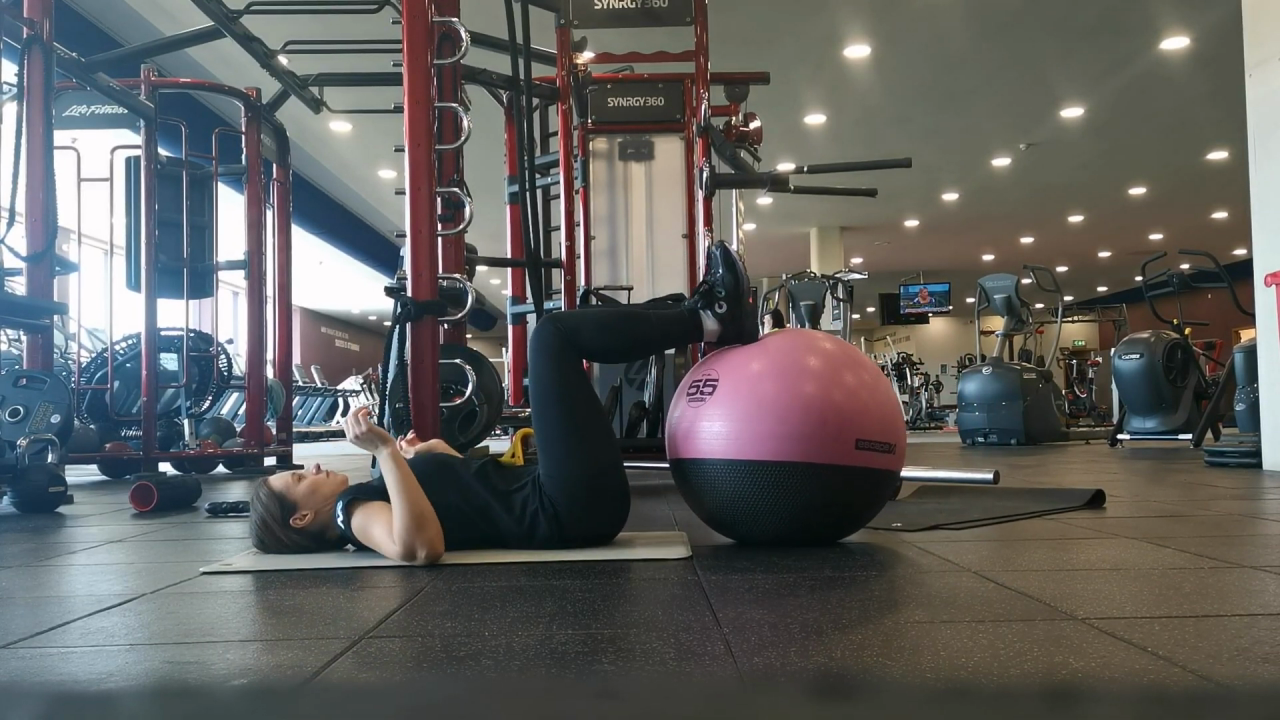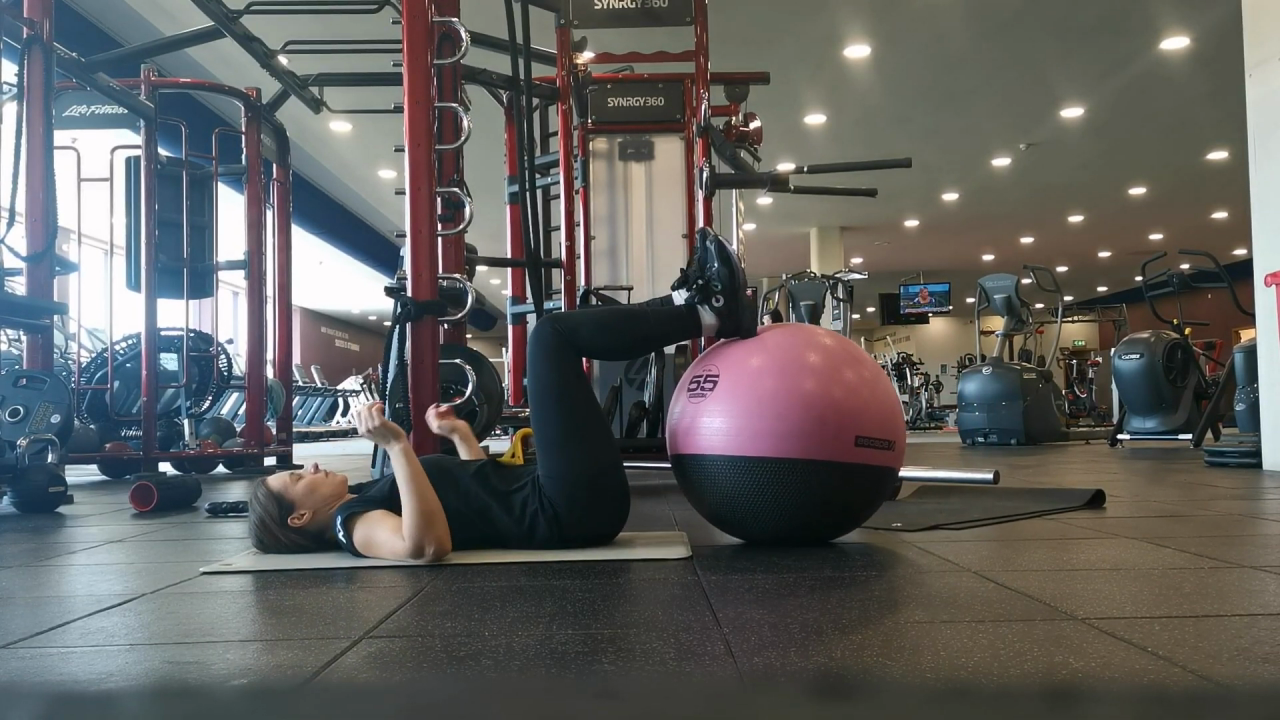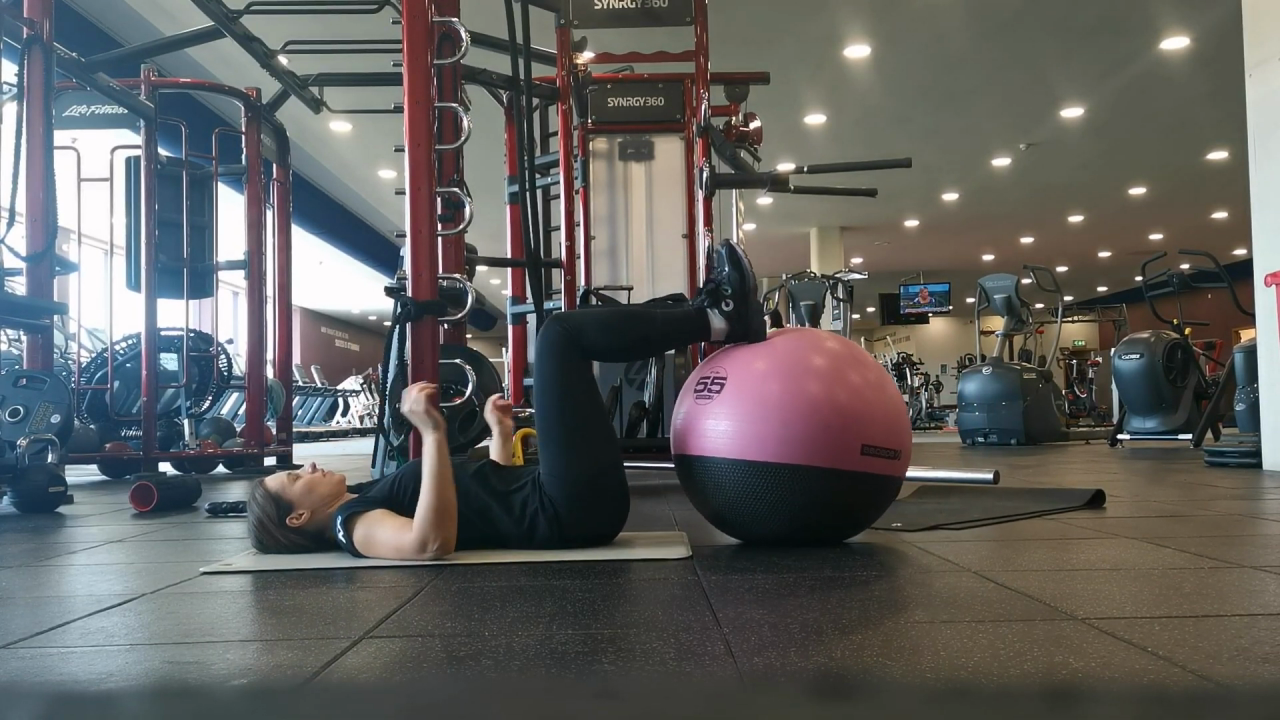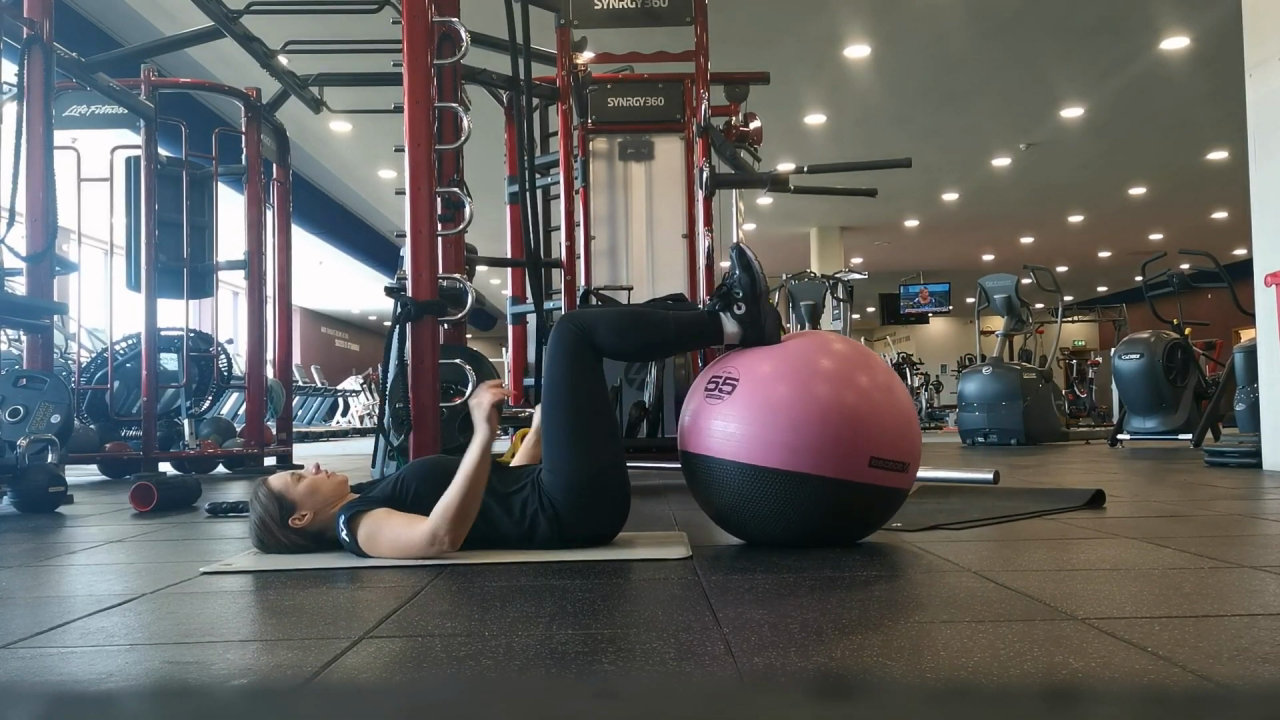
dt=0.2s
person 1, frame 1
left shoulder: (368, 500)
right shoulder: (353, 516)
right elbow: (420, 548)
left wrist: (428, 450)
right wrist: (384, 450)
left hip: (565, 505)
right hip: (573, 511)
left knee: (560, 340)
right knee: (553, 333)
left ankle: (701, 316)
right ankle: (712, 323)
person 1, frame 2
left shoulder: (369, 501)
right shoulder: (356, 525)
right elbow: (427, 545)
left wrist: (458, 434)
right wrist: (396, 445)
left hip: (567, 506)
right hip: (572, 511)
left knee: (559, 338)
right knee: (552, 333)
left ankle: (687, 304)
right ankle: (709, 317)
person 1, frame 3
left shoulder: (370, 502)
right shoulder: (356, 525)
right elbow: (433, 543)
left wrist: (500, 430)
right wrist: (431, 433)
left hip: (562, 504)
right hip: (572, 512)
left knee: (568, 337)
right knee: (560, 331)
left ankle: (705, 314)
right ankle: (720, 322)
person 1, frame 4
left shoulder: (372, 502)
right shoulder: (359, 525)
right elbow: (441, 537)
left wrist: (541, 432)
right wrist: (483, 437)
left hip: (559, 501)
right hip: (572, 511)
left knee: (580, 336)
right knee: (573, 331)
left ankle: (722, 322)
right ankle: (732, 328)
